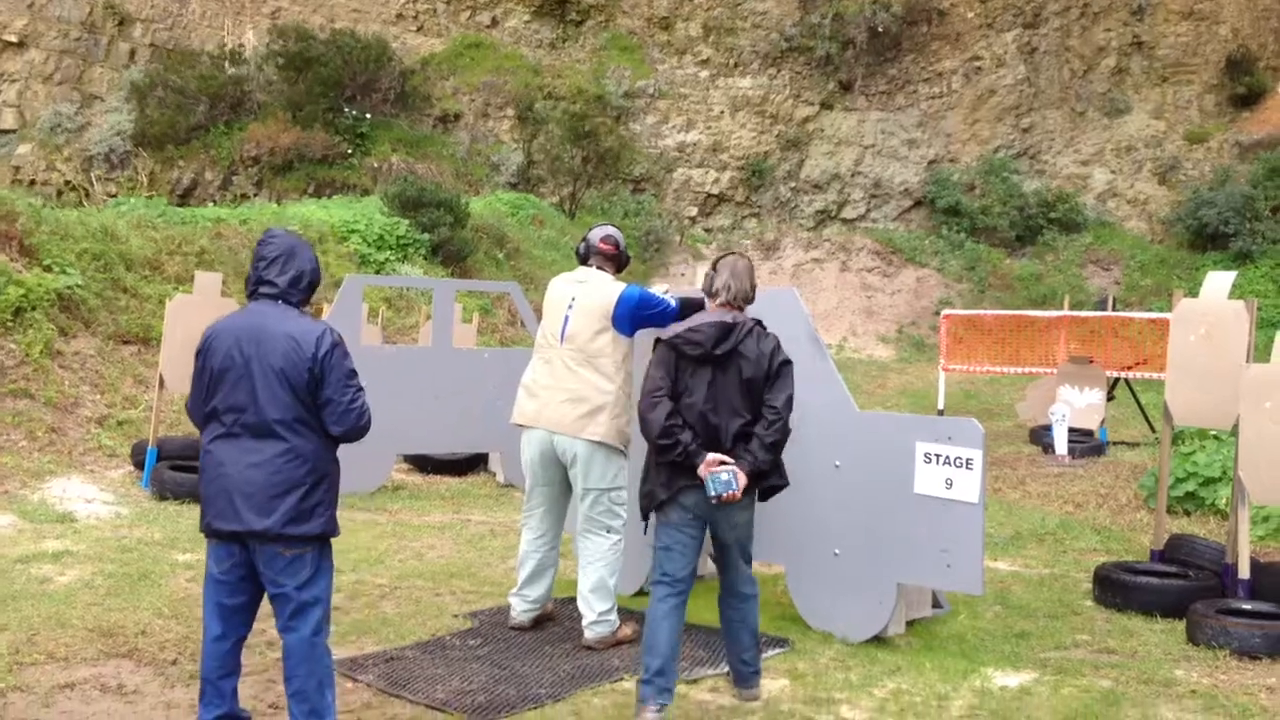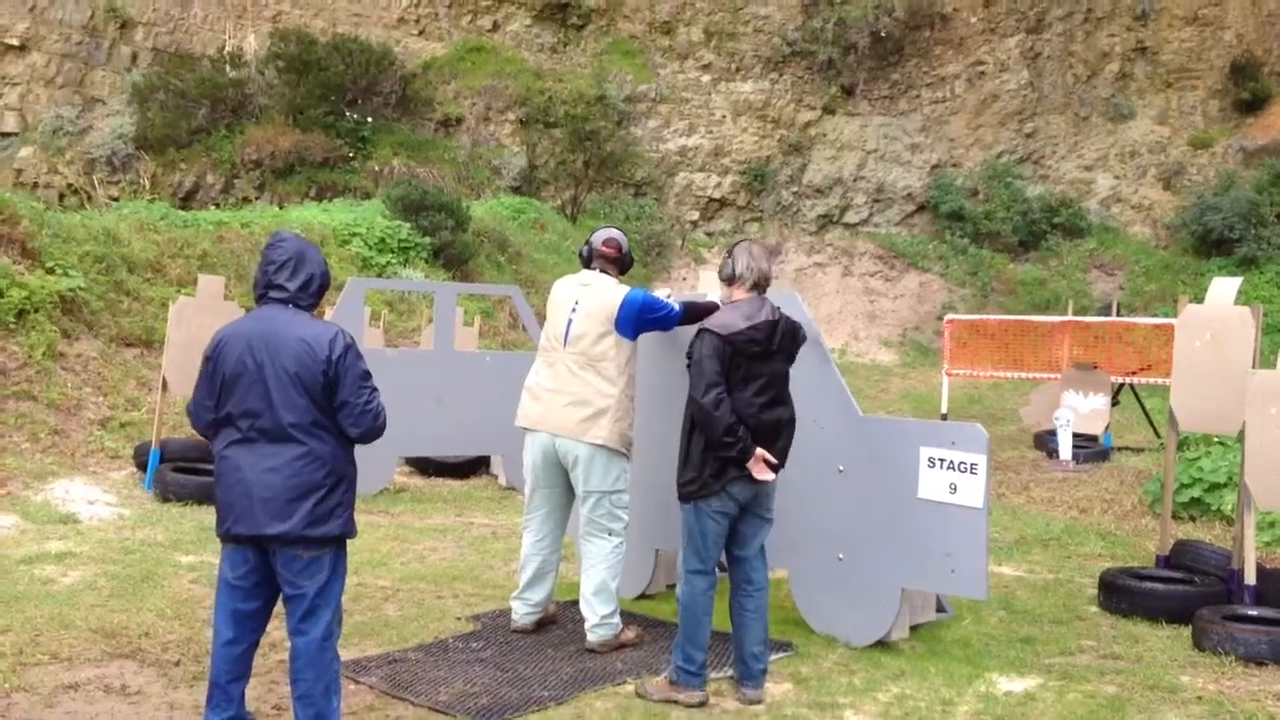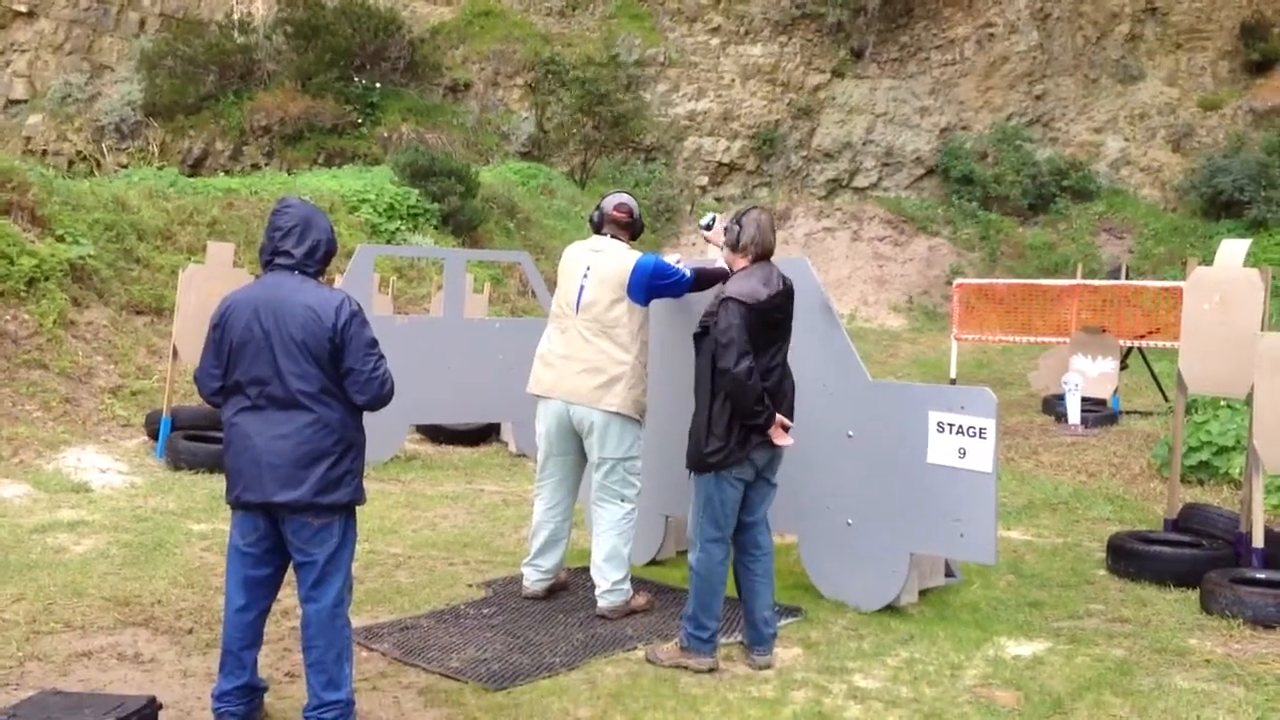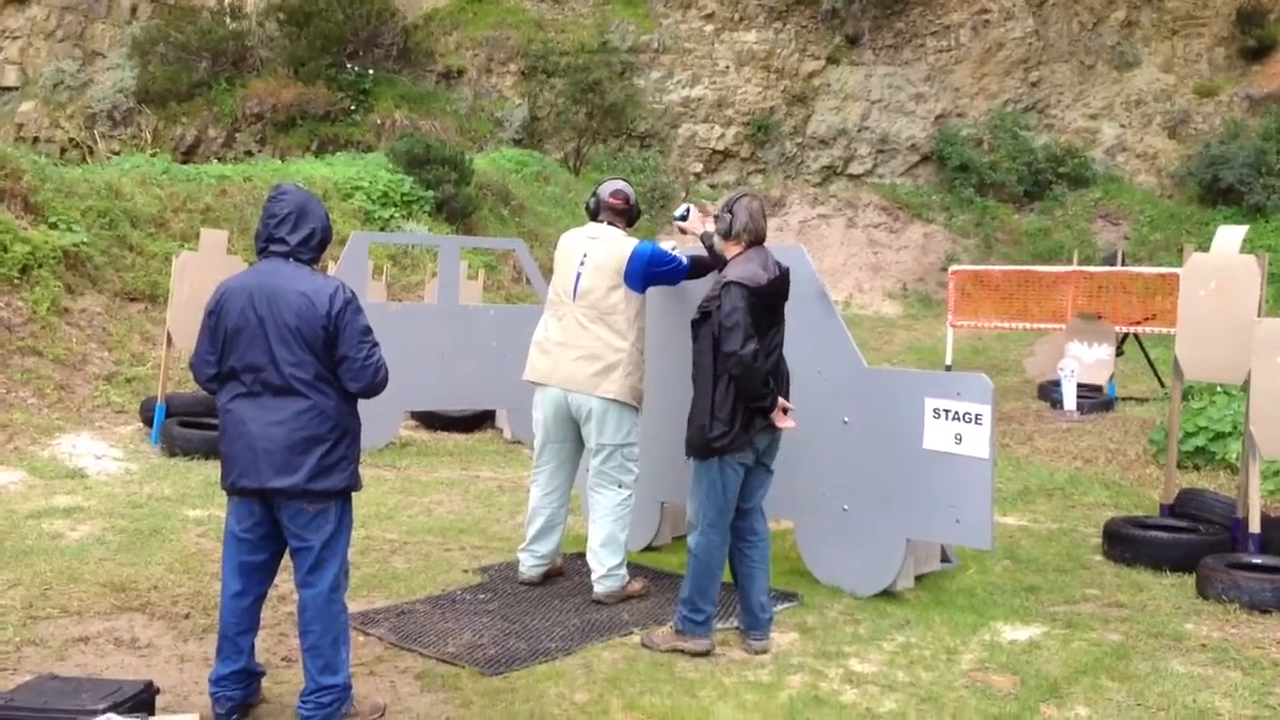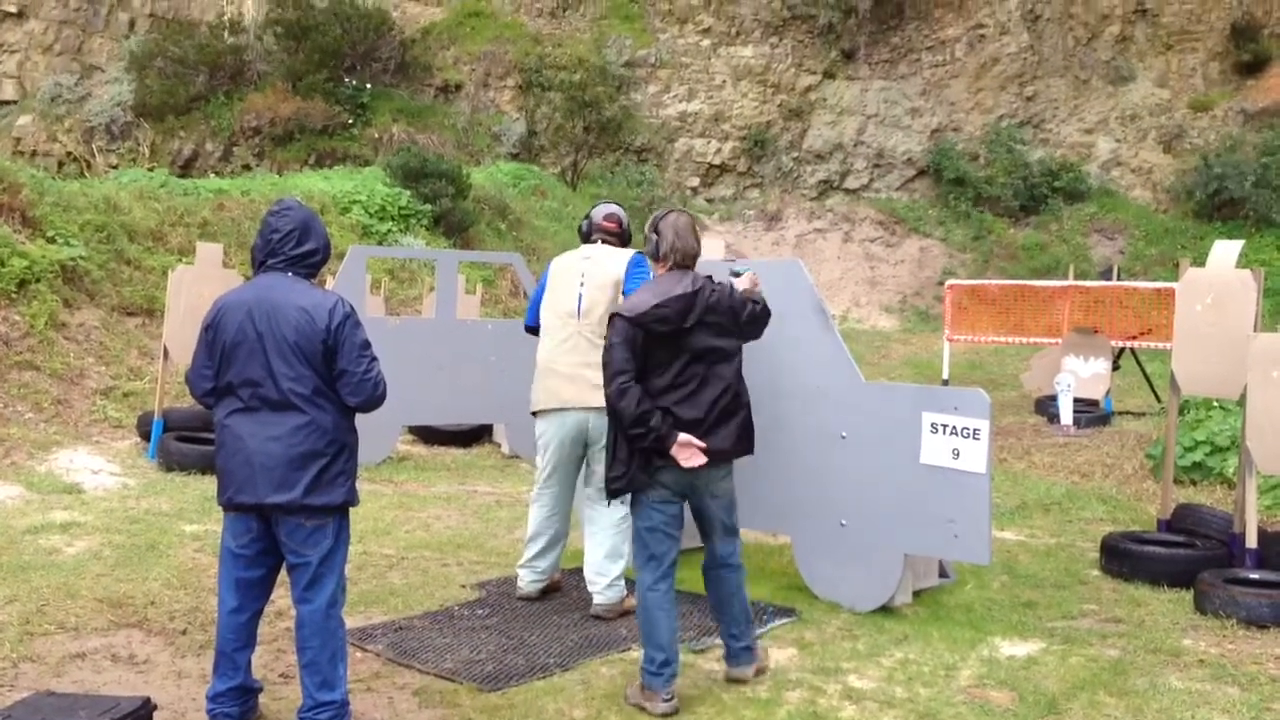
dt=1s
person 1, frame 1
left shoulder: (216, 335)
right shoulder: (318, 339)
left elbow: (198, 413)
right elbow: (350, 423)
right wrist: (310, 417)
left hip: (227, 505)
right hip: (291, 509)
left knee: (224, 621)
right knee: (303, 627)
person 1, frame 2
left shoulder: (226, 339)
right shoulder: (330, 341)
left elbow: (202, 420)
right elbow: (367, 424)
left hip: (242, 509)
right hip: (308, 512)
left knee: (234, 626)
right knee: (312, 632)
person 1, frame 3
left shoulder: (233, 306)
right shoulder: (337, 308)
left elbow: (209, 387)
right elbow: (374, 391)
right wrist: (330, 387)
left hip: (252, 477)
right hip: (317, 480)
left knee: (245, 595)
right knee: (324, 600)
person 1, frame 4
left shoulder: (228, 293)
right shoulder: (330, 295)
left elbow: (205, 372)
right elbow: (368, 378)
right wrist: (325, 374)
left hip: (247, 463)
right hip: (312, 465)
left knee: (242, 579)
right knee: (320, 584)
person 1, frame 5
left shoulder: (225, 308)
right shoulder: (330, 310)
left elbow: (201, 388)
right elbow: (367, 393)
right wrist: (323, 389)
left hip: (243, 479)
right hip: (310, 481)
left knee: (238, 596)
right knee: (317, 601)
person 2, frame 1
left shoulder: (674, 342)
right shoulder: (767, 347)
left elbow: (653, 409)
right elbow: (776, 417)
left wrist: (693, 455)
right wrist: (747, 468)
left hip: (682, 486)
right hip: (735, 488)
left knee: (667, 588)
right knee: (739, 584)
right ankle: (746, 678)
person 2, frame 2
left shoulder: (715, 332)
right shoulder: (784, 329)
left elbow: (708, 403)
left wrist: (741, 450)
left hip: (717, 472)
right hip: (761, 473)
left knee: (698, 574)
right knee: (751, 573)
left ankle: (687, 679)
right ankle: (751, 679)
person 2, frame 3
left shoulder: (733, 301)
right shoulder: (779, 288)
left elbow: (735, 371)
left wrist: (761, 419)
left hip: (730, 439)
right hip: (765, 439)
left knee: (711, 542)
right knee: (755, 536)
left ankle: (698, 645)
right ankle: (761, 643)
person 2, frame 4
left shoulder: (734, 285)
right shoulder: (767, 272)
left elbow: (741, 356)
left wrist: (766, 403)
right wrist: (704, 234)
left hip: (730, 424)
right hip: (761, 425)
left knee: (709, 526)
right knee: (750, 522)
left ankle: (693, 628)
right ankle: (757, 627)
person 2, frame 5
left shoulder: (631, 313)
right shoulder: (723, 302)
left elbow: (620, 391)
right elbow: (757, 319)
left wrist: (664, 438)
right wrist: (749, 291)
left hip: (653, 462)
right hip: (712, 455)
left knee: (655, 569)
right knee: (724, 554)
right ankle: (742, 655)
person 3, frame 1
left shoulder: (557, 287)
right shoulder: (622, 297)
right elbow: (680, 309)
left hip: (537, 419)
right hip: (589, 427)
left knee: (539, 519)
right knee: (600, 528)
left ankle: (525, 606)
right ankle: (600, 625)
person 3, frame 2
left shoulder: (561, 289)
right shoulder: (626, 301)
right elbow: (682, 314)
left wrist: (652, 300)
right wrist: (721, 306)
left hip: (542, 422)
right hip: (593, 431)
left knee: (541, 521)
right knee: (602, 531)
left ankle: (528, 610)
right ankle: (603, 628)
person 3, frame 3
left shoulder: (571, 255)
right shoulder: (638, 267)
right elbow: (692, 280)
left wrist: (661, 266)
right wrist: (730, 271)
left hip: (555, 390)
right hip: (607, 398)
left knee: (553, 488)
right knee: (614, 497)
left ankle: (539, 576)
right ankle: (613, 594)
person 3, frame 4
left shoulder: (567, 242)
right shoulder: (636, 254)
right elbow: (690, 268)
left hip: (552, 378)
right hip: (604, 386)
left knee: (549, 474)
right knee: (610, 482)
left ankle: (535, 561)
right ankle: (609, 580)
person 3, frame 5
left shoulder: (557, 266)
right shoulder: (630, 263)
left elbow: (533, 325)
left hip: (556, 399)
left knee: (550, 493)
right knee: (608, 499)
left ankle: (533, 577)
right ankle: (608, 594)
